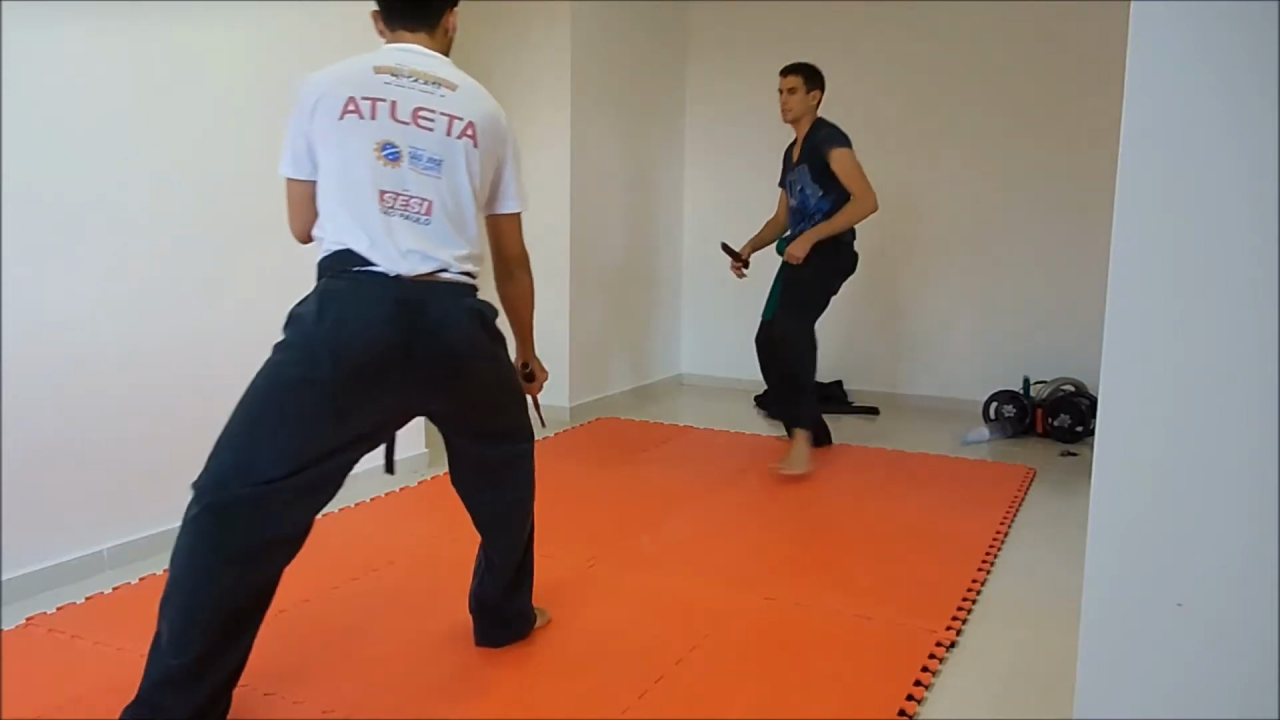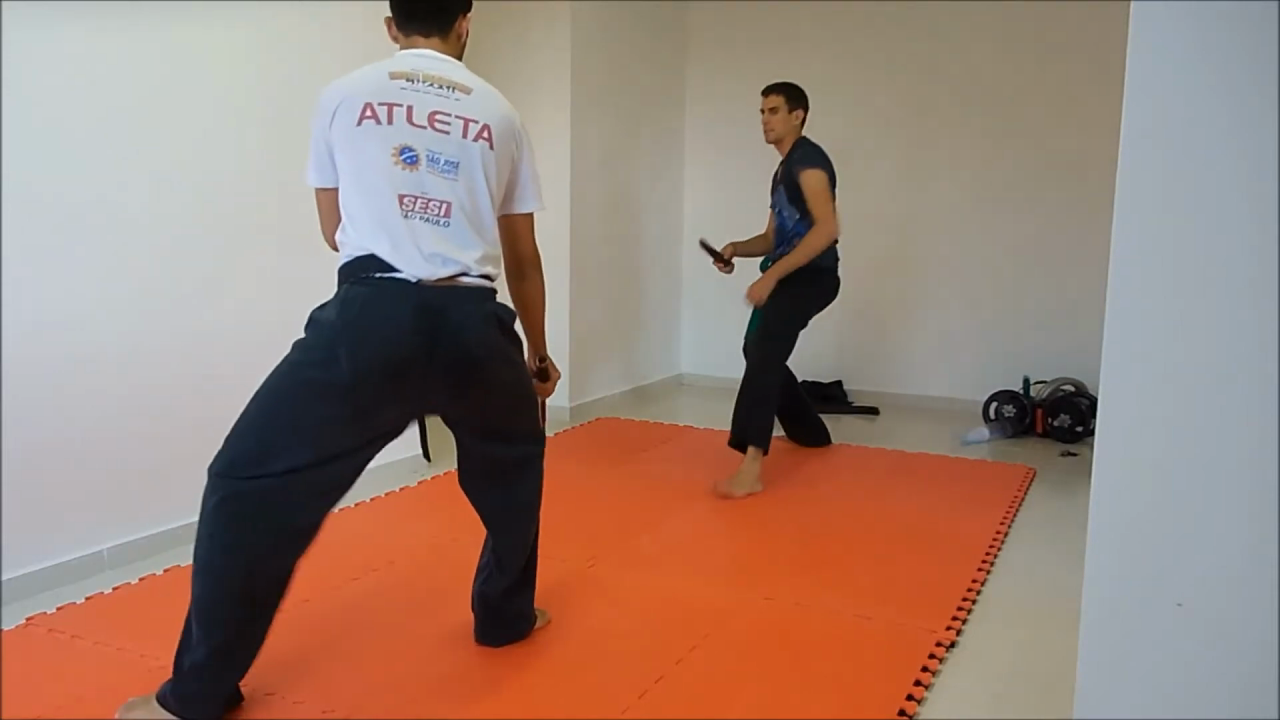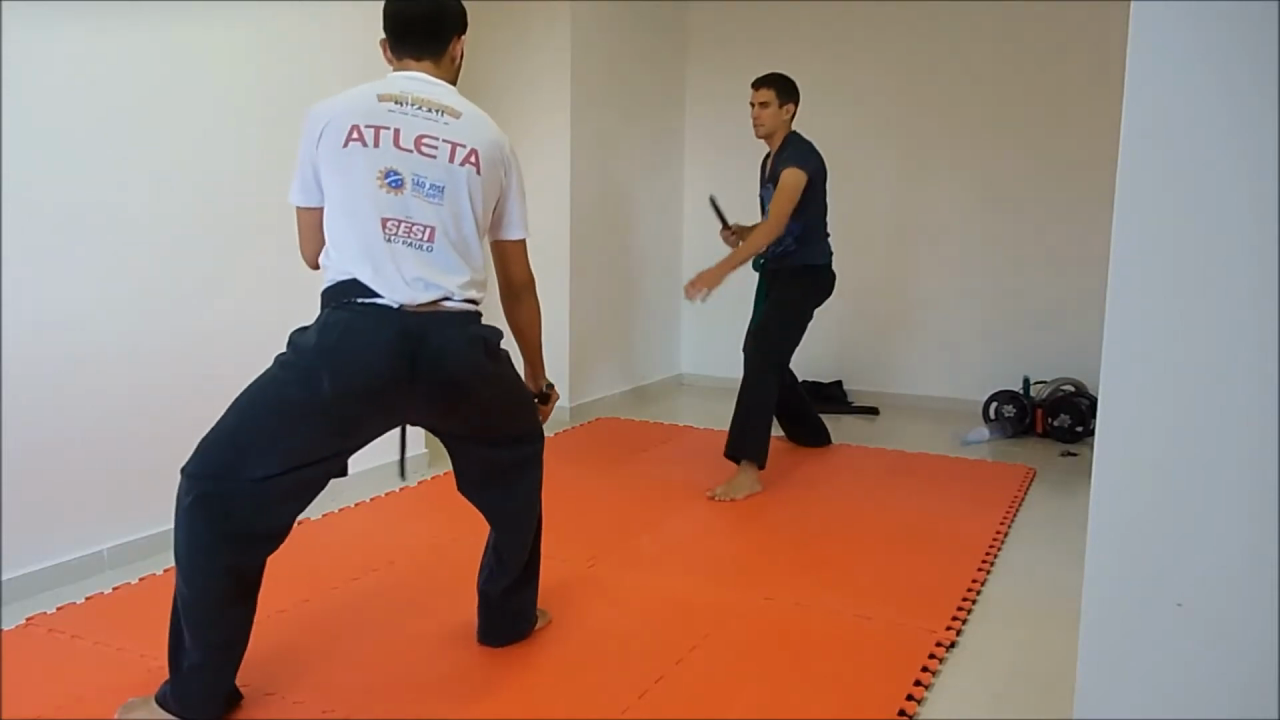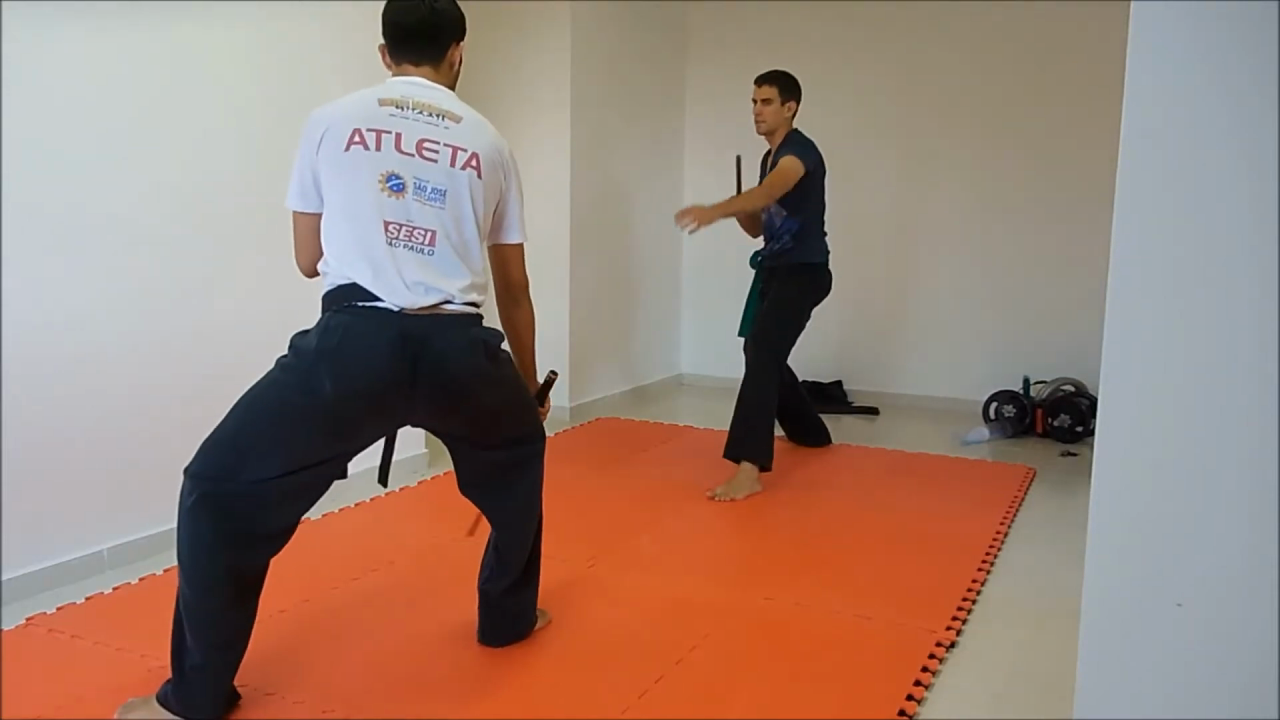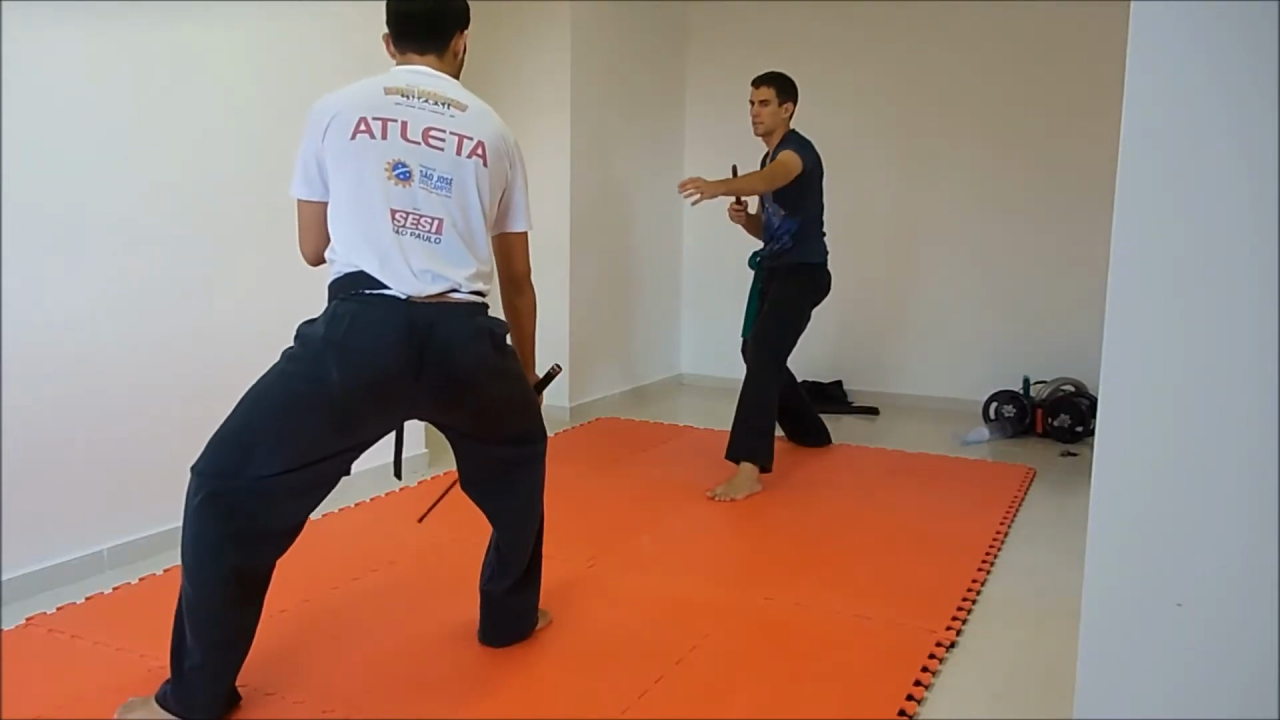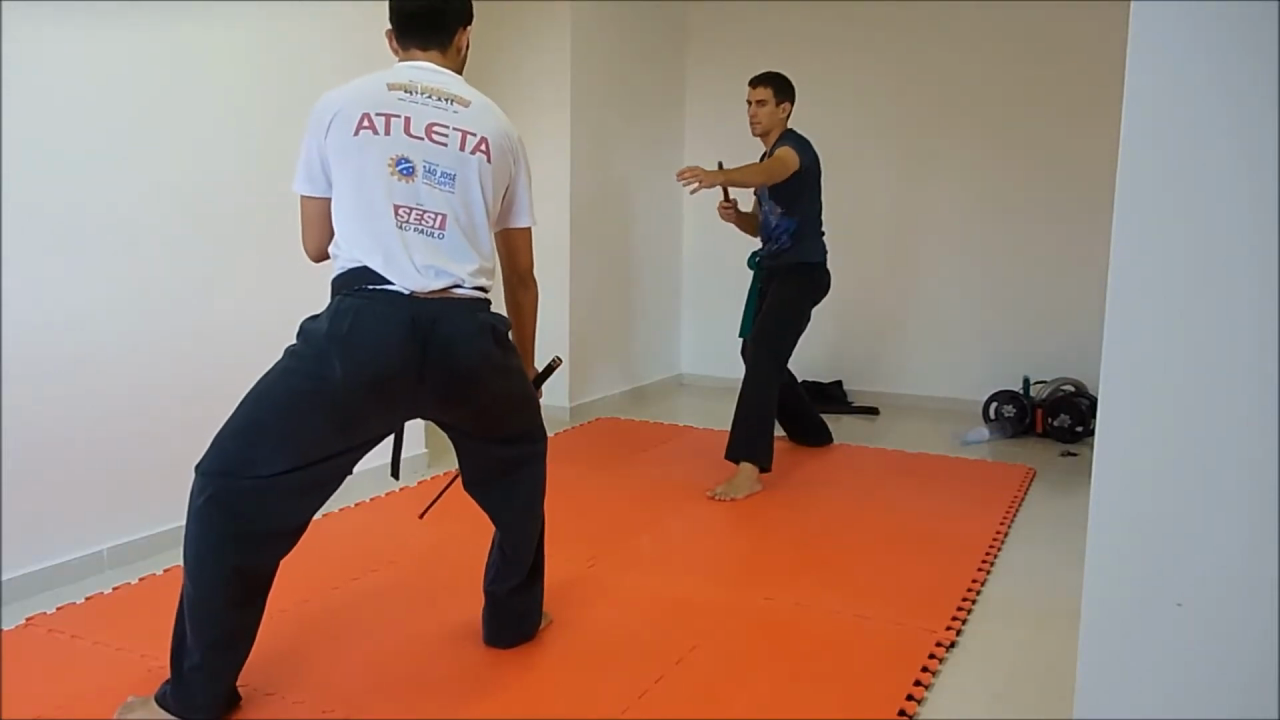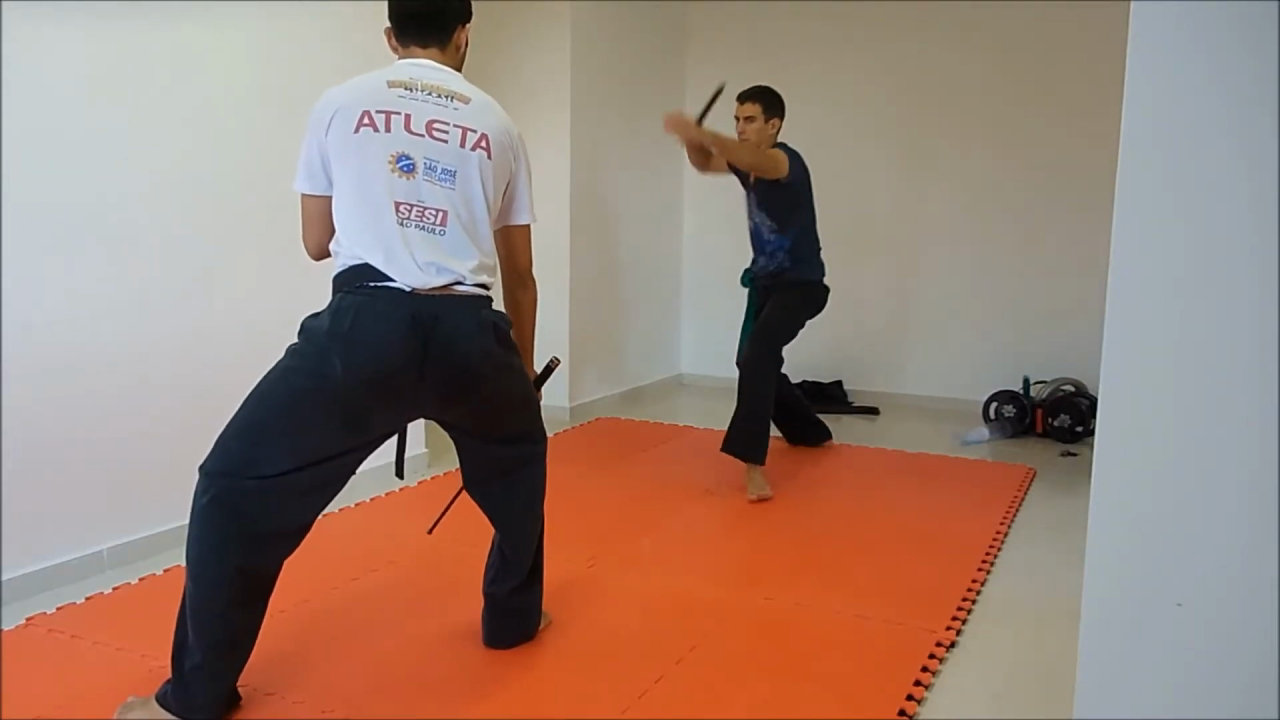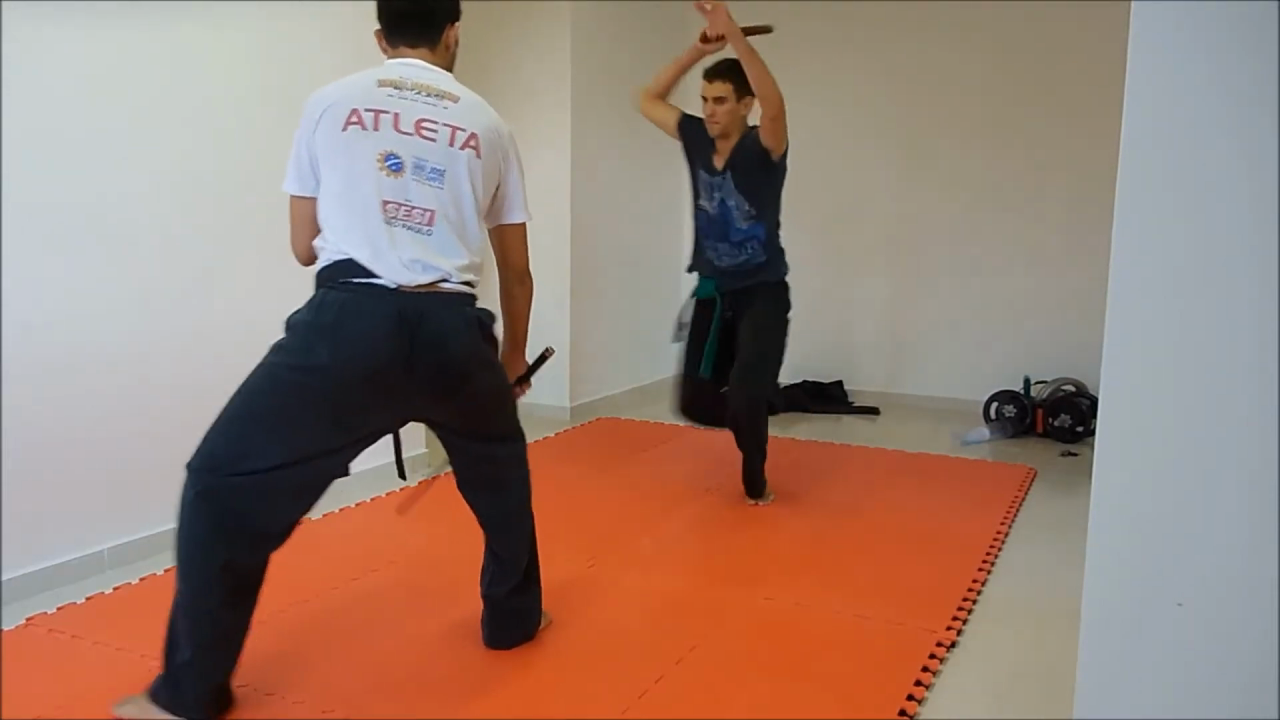
dt=0.3s
person 1, frame 1
left shoulder: (326, 86)
right shoulder: (482, 108)
left elbow: (305, 226)
right elbow: (509, 257)
right wrist: (525, 353)
left hip: (350, 315)
right hip: (450, 320)
left knee: (240, 496)
right knee: (503, 457)
right ankle: (505, 615)
person 1, frame 2
left shoulder: (346, 95)
right shoulder: (498, 113)
right elbow: (523, 259)
right wrist: (538, 355)
left hip: (369, 317)
right hip: (468, 322)
left knee: (253, 485)
right knee: (513, 458)
right ankle: (507, 613)
person 1, frame 3
left shoulder: (332, 115)
right shoulder: (487, 135)
left elbow: (314, 251)
right elbow: (517, 283)
right wrist: (536, 378)
left hip: (353, 341)
right hip: (452, 347)
left knee: (218, 488)
right knee: (515, 454)
right ankle: (508, 615)
person 1, frame 4
left shoulder: (332, 121)
right shoulder: (487, 141)
left elbow: (309, 259)
right elbow: (513, 287)
right wrist: (529, 383)
left hip: (355, 343)
right hip: (454, 350)
left knee: (221, 489)
right knee: (516, 453)
right ankle: (509, 614)
person 1, frame 5
left shoulder: (337, 109)
right shoulder: (492, 131)
left elbow: (314, 247)
right elbow: (517, 277)
right wrist: (525, 374)
left hip: (361, 333)
right hip: (460, 339)
left knee: (229, 487)
right knee: (517, 456)
right ankle: (511, 614)
person 1, frame 6
left shoulder: (341, 105)
right shoulder: (496, 126)
left elbow: (317, 243)
right elbow: (520, 273)
right wrist: (524, 369)
left hip: (363, 329)
right hip: (464, 334)
left knee: (235, 486)
right knee: (517, 458)
right ankle: (514, 615)
person 1, frame 7
left shoulder: (342, 103)
right shoulder: (496, 123)
left elbow: (317, 240)
right elbow: (520, 271)
right wrist: (521, 364)
left hip: (366, 326)
right hip: (466, 331)
left knee: (238, 486)
right knee: (516, 459)
right ankle: (514, 615)
person 1, frame 8
left shoulder: (330, 103)
right shoulder: (487, 123)
left elbow: (305, 245)
right elbow: (516, 269)
right wrist: (513, 356)
left hip: (349, 321)
right hip: (449, 329)
left knee: (229, 483)
right knee: (498, 464)
right ankle: (513, 615)
person 2, frame 1
left shoulder: (829, 140)
right shoulder: (791, 152)
left elbow: (866, 201)
left wrist: (810, 237)
right wrist: (750, 247)
left hip: (829, 253)
right hip: (802, 255)
left knee: (790, 327)
right knee: (771, 338)
left ankle: (801, 436)
right ankle: (809, 431)
person 2, frame 2
left shoulder: (808, 160)
right shoulder: (782, 169)
left elbow: (827, 229)
left wrist: (773, 273)
right wrist: (736, 248)
left hip: (811, 277)
right hip: (786, 277)
left knee: (764, 350)
right knee: (761, 352)
left ankle: (751, 465)
right ankle: (810, 432)
person 2, frame 3
left shoulder: (799, 156)
right shoulder: (769, 162)
left elbow: (776, 225)
left wrist: (721, 269)
right wrist: (739, 235)
left hip: (806, 273)
right hip: (780, 272)
left knee: (761, 353)
right knee: (765, 355)
left ankle: (749, 471)
right ankle: (810, 432)
person 2, frame 4
left shoulder: (799, 151)
right shoulder: (769, 157)
left elbow: (765, 194)
left wrist: (714, 211)
right wrist: (743, 216)
left hip: (803, 272)
right hip: (776, 270)
left knee: (761, 354)
right knee: (764, 355)
left ankle: (749, 470)
right ankle: (810, 432)
person 2, frame 5
left shoulder: (796, 151)
right shoulder: (771, 157)
left elbow: (766, 181)
left wrist: (717, 187)
right wrist: (744, 219)
left hip: (802, 272)
right hip: (775, 271)
left knee: (762, 355)
right knee: (761, 355)
left ankle: (749, 470)
right ankle: (811, 433)
person 2, frame 6
left shoulder: (794, 149)
right shoulder: (767, 158)
left elbow: (764, 175)
left wrist: (716, 177)
right wrist: (735, 216)
left hip: (801, 271)
right hip: (775, 270)
left knee: (762, 356)
right knee: (762, 356)
left ankle: (749, 470)
right ankle: (811, 432)
person 2, frame 7
left shoulder: (784, 162)
right shoulder: (747, 164)
left elbow: (749, 155)
right elbow: (707, 162)
left wrist: (698, 134)
right wrist: (695, 140)
left hip: (799, 286)
right hip: (768, 285)
left knee: (755, 358)
right knee: (762, 366)
left ankle: (753, 465)
right ankle: (812, 434)
person 2, frame 8
left shoulder: (765, 147)
right shoulder: (697, 137)
left elbow: (773, 103)
right elbow: (647, 100)
right wrist: (697, 53)
left hip: (762, 293)
right hip: (713, 293)
left knee: (749, 393)
right knee: (696, 399)
left ankle: (754, 483)
right ankle: (747, 424)
